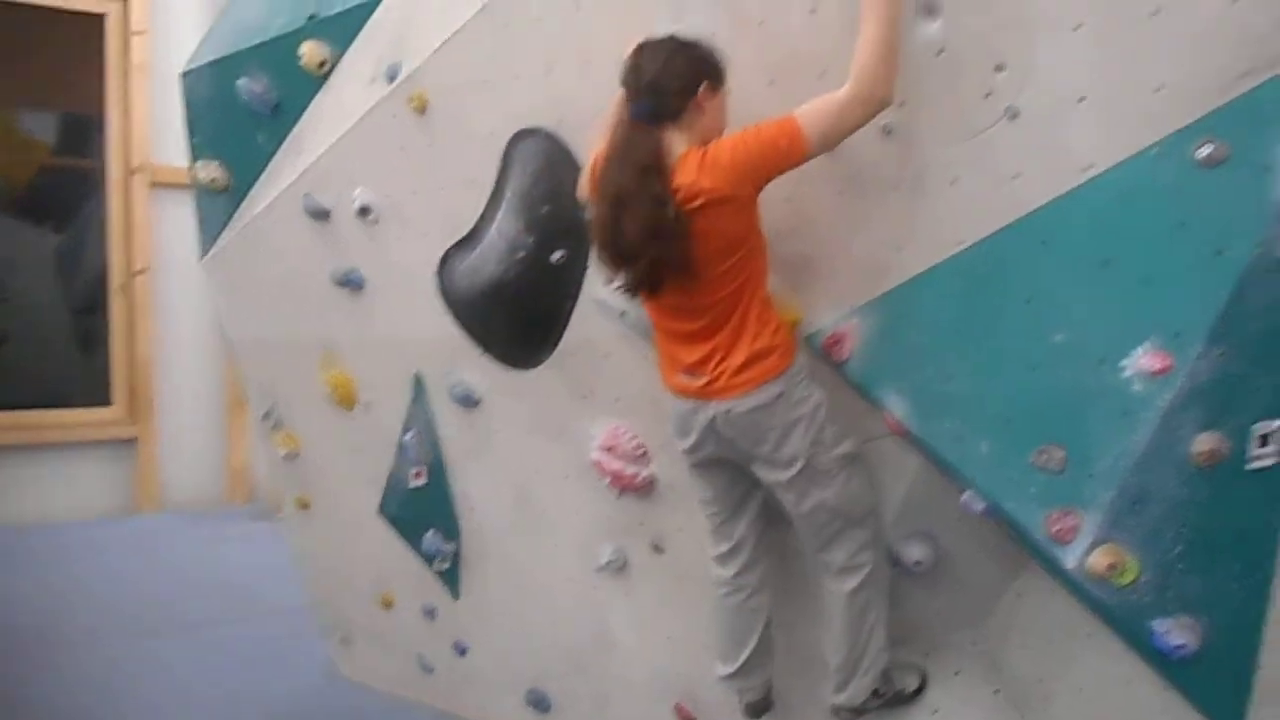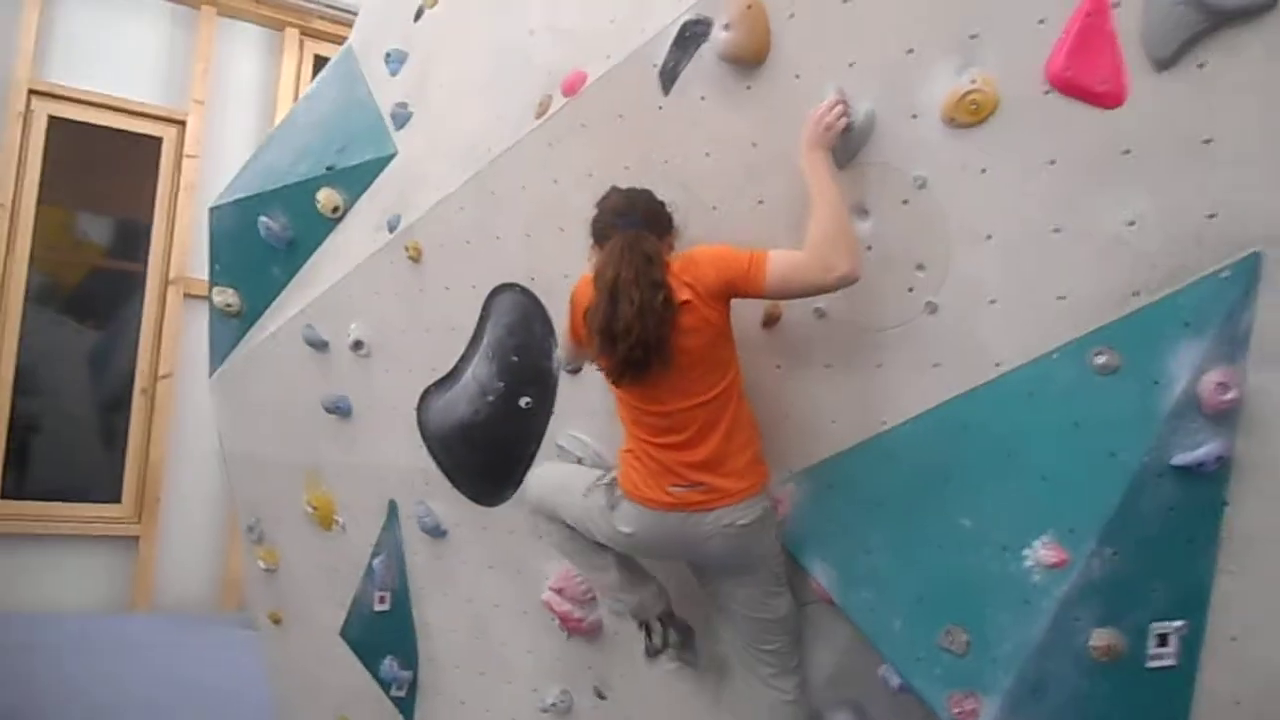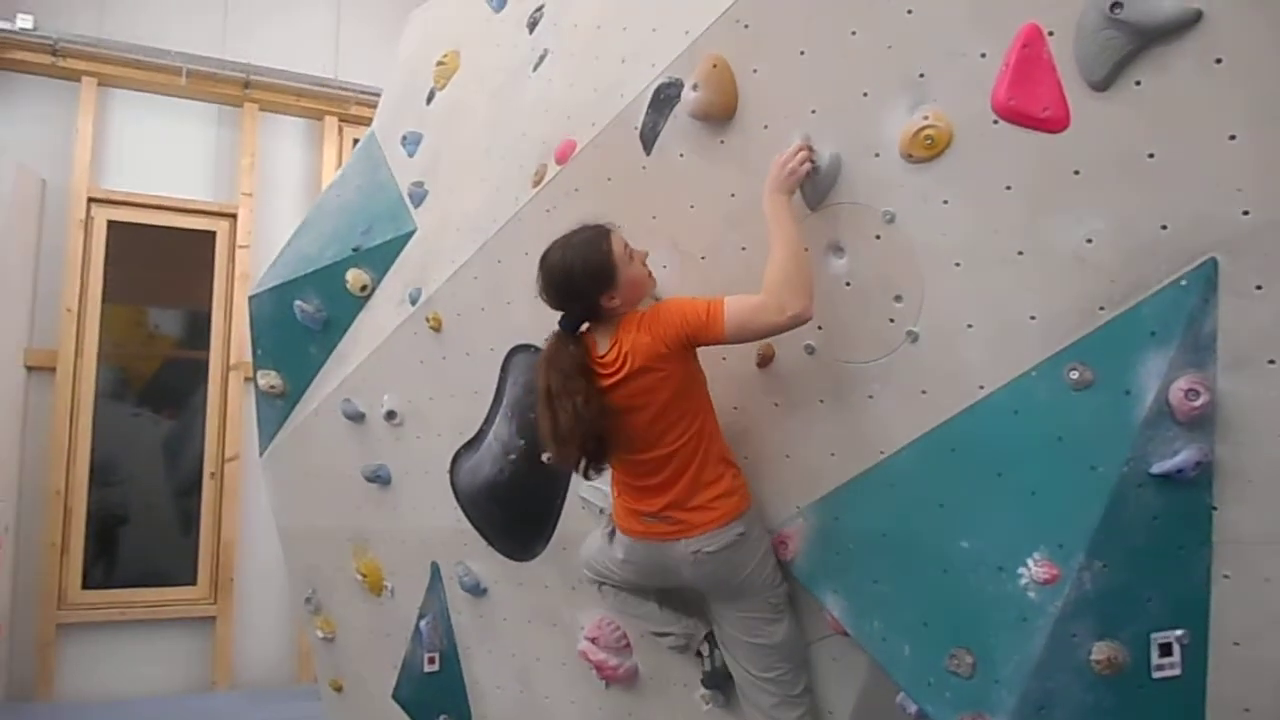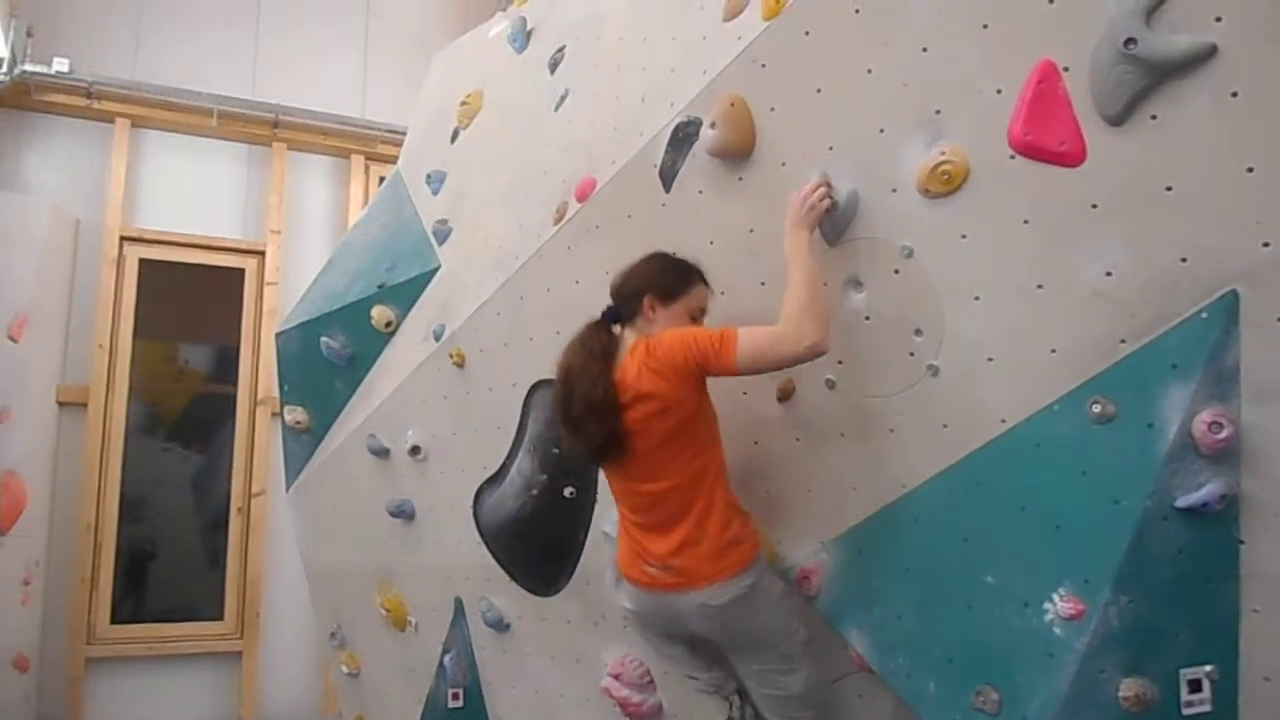
dt=1s
person 1, frame 1
left shoulder: (621, 178)
right shoulder: (728, 166)
right elbow: (868, 92)
left wrist: (631, 103)
left hip: (693, 409)
right hip: (769, 397)
left knee: (733, 552)
right knee: (849, 544)
person 1, frame 2
left shoulder: (589, 297)
right shoulder: (704, 271)
right elbow: (837, 266)
right wrist: (814, 153)
left hip: (645, 517)
right hip: (737, 517)
left knee: (542, 484)
left ankle: (648, 608)
person 1, frame 3
left shoulder: (570, 360)
right shoulder: (664, 330)
right elbow: (790, 307)
right wrist: (777, 198)
left hip: (642, 549)
right hip: (723, 541)
left knee: (595, 557)
left ankle: (697, 638)
person 1, frame 4
left shoulder: (592, 377)
right shoulder: (675, 356)
right elbow: (805, 339)
right wrist: (797, 233)
left hip: (649, 596)
right hip: (729, 589)
